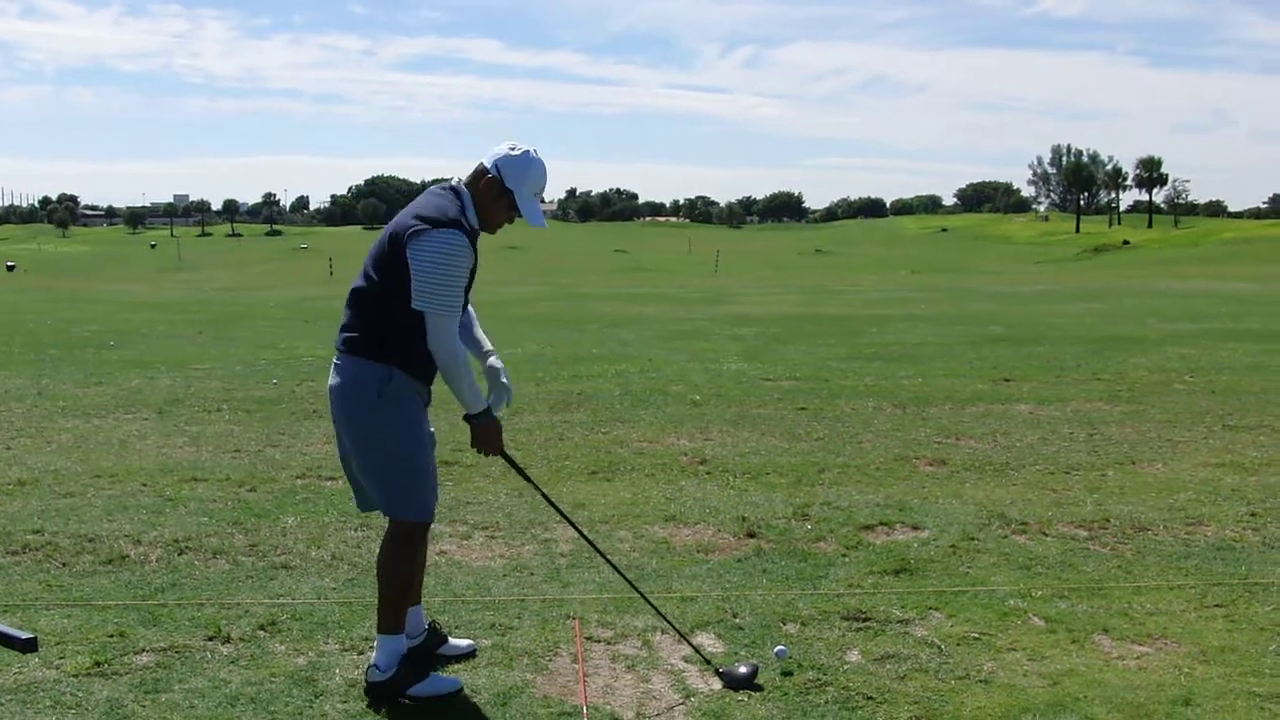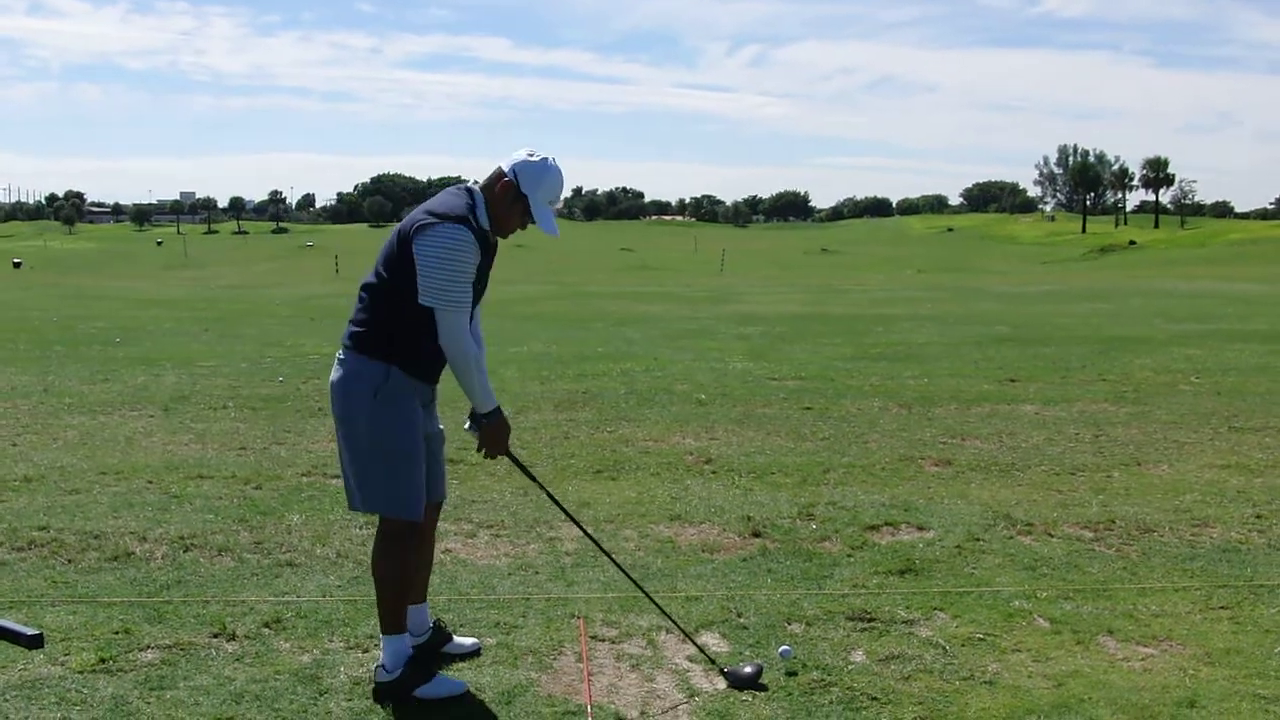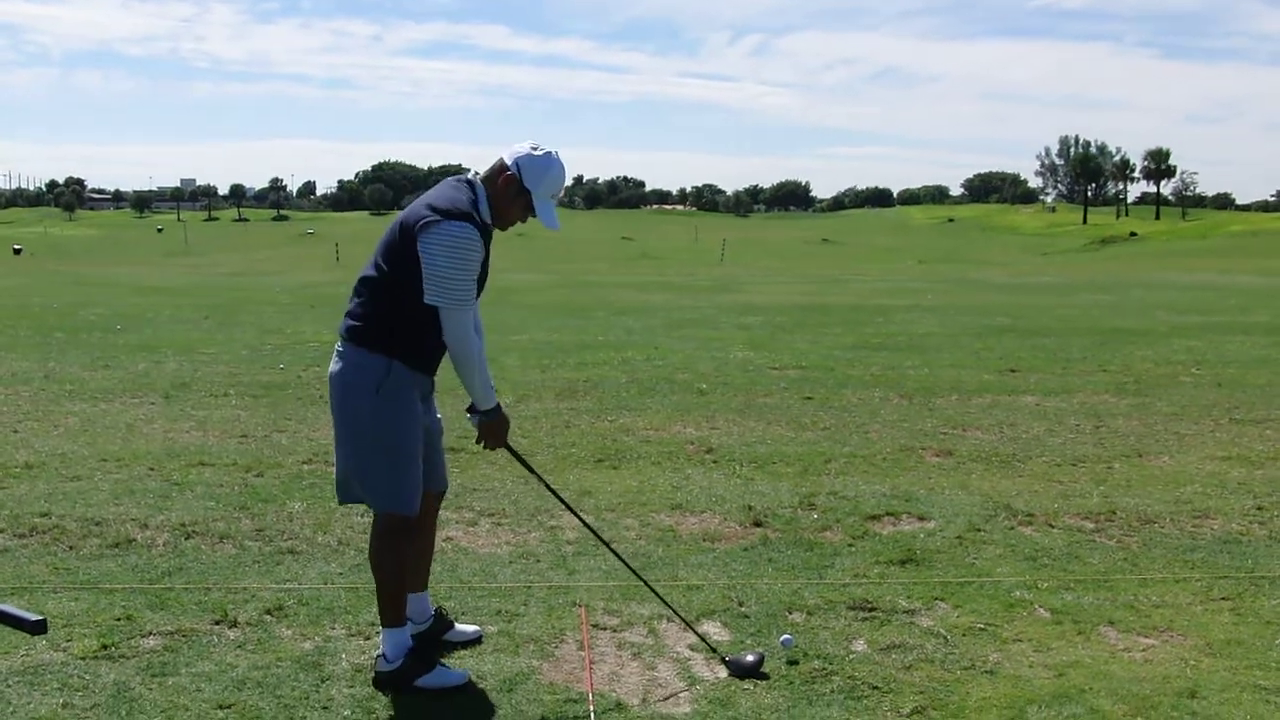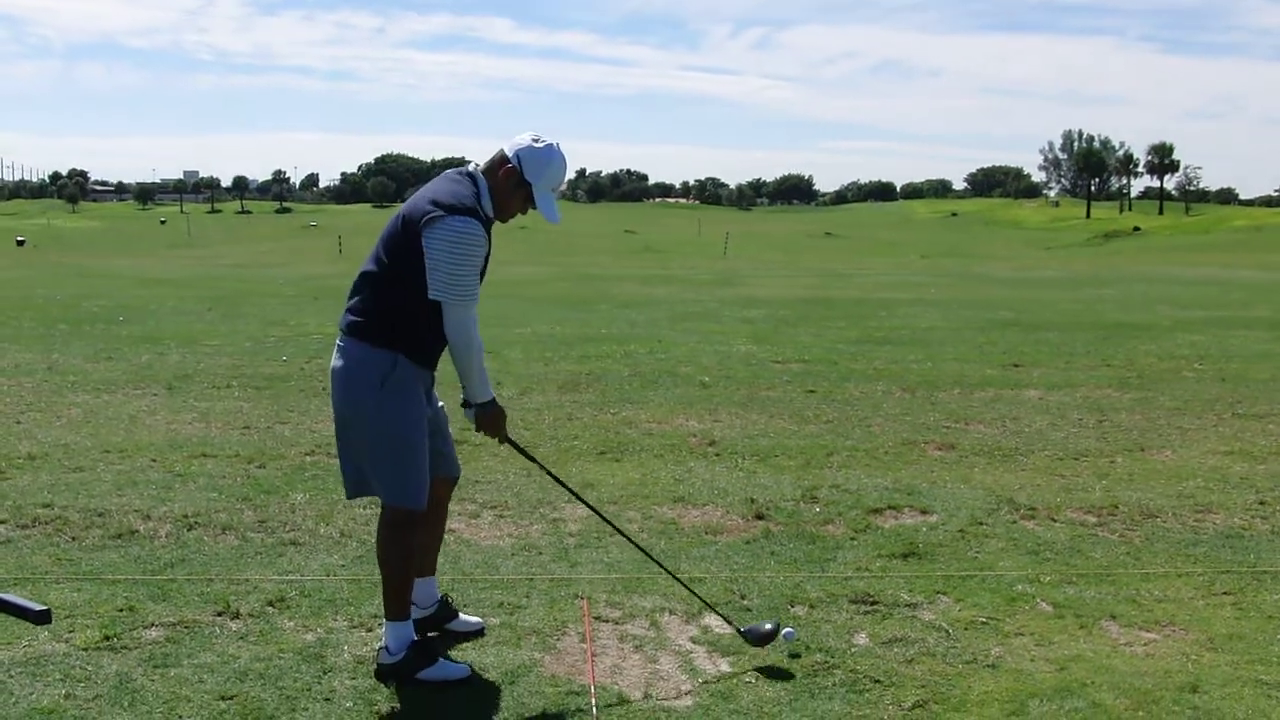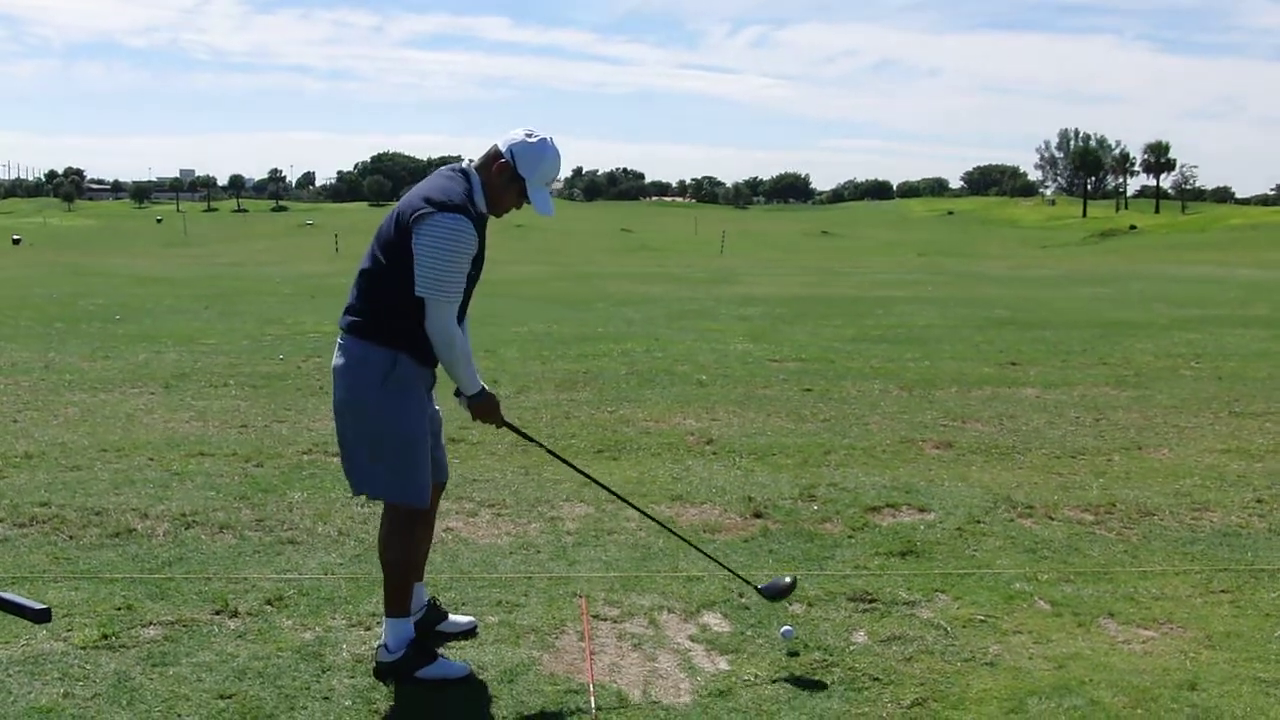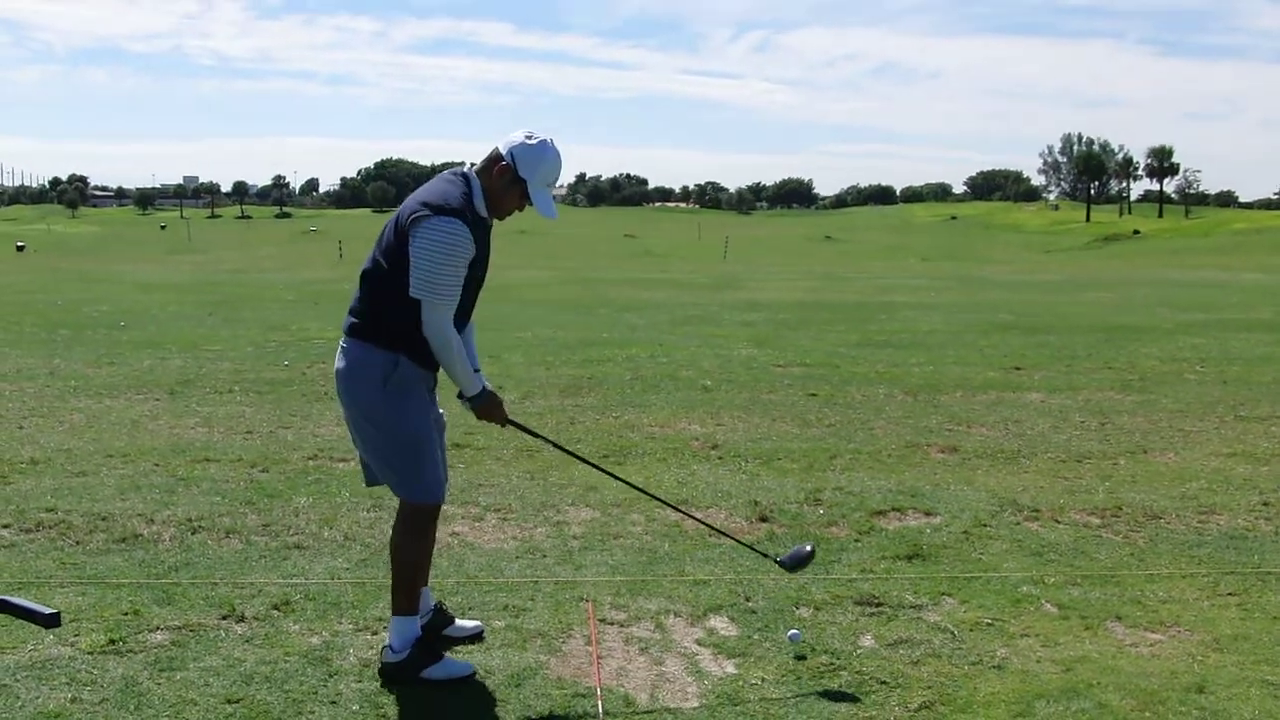
dt=0.2s
person 1, frame 1
left shoulder: (442, 209)
right shoulder: (448, 234)
left elbow: (447, 310)
right elbow: (441, 340)
left wrist: (492, 359)
right wrist: (478, 412)
left hip: (383, 377)
right hip: (378, 381)
left knee: (416, 512)
right knee: (409, 518)
left ankle: (414, 632)
right ankle: (388, 666)
person 1, frame 2
left shoulder: (475, 229)
right shoulder: (451, 231)
left elbow: (465, 324)
right elbow: (453, 337)
left wrist: (483, 406)
right wrist: (487, 411)
left hip: (407, 380)
right hip: (377, 379)
left knee: (425, 508)
right knee: (402, 518)
left ankle: (418, 631)
right ankle: (395, 666)
person 1, frame 3
left shoulder: (468, 213)
right shoulder: (455, 227)
left elbow: (465, 318)
right elbow: (457, 332)
left wrist: (484, 400)
right wrist: (488, 407)
left hip: (405, 371)
right hip: (376, 372)
left knee: (426, 496)
right knee: (397, 510)
left ankle: (420, 618)
right ankle: (395, 655)
person 1, frame 4
left shoulder: (460, 197)
right shoulder: (461, 222)
left elbow: (455, 317)
right elbow: (458, 327)
left wrist: (475, 394)
right wrist: (483, 401)
left hip: (401, 363)
right hip: (379, 366)
left knee: (438, 481)
right knee: (404, 503)
left ankle: (424, 604)
right ankle: (398, 648)
person 1, frame 5
left shoulder: (455, 195)
right shoulder: (451, 218)
left elbow: (451, 312)
right elbow: (440, 324)
left wrist: (468, 382)
right wrist: (473, 391)
left hip: (400, 361)
right hip: (380, 363)
left knee: (428, 488)
right knee: (407, 501)
left ankle: (414, 607)
right ankle: (397, 646)
person 1, frame 6
left shoulder: (466, 207)
right shoulder: (448, 221)
left elbow: (455, 313)
right elbow: (435, 325)
left wrist: (475, 377)
right wrist: (474, 391)
left hip: (404, 364)
right hip: (382, 366)
left knee: (427, 494)
right knee: (420, 499)
left ankle: (422, 612)
right ankle: (403, 646)
